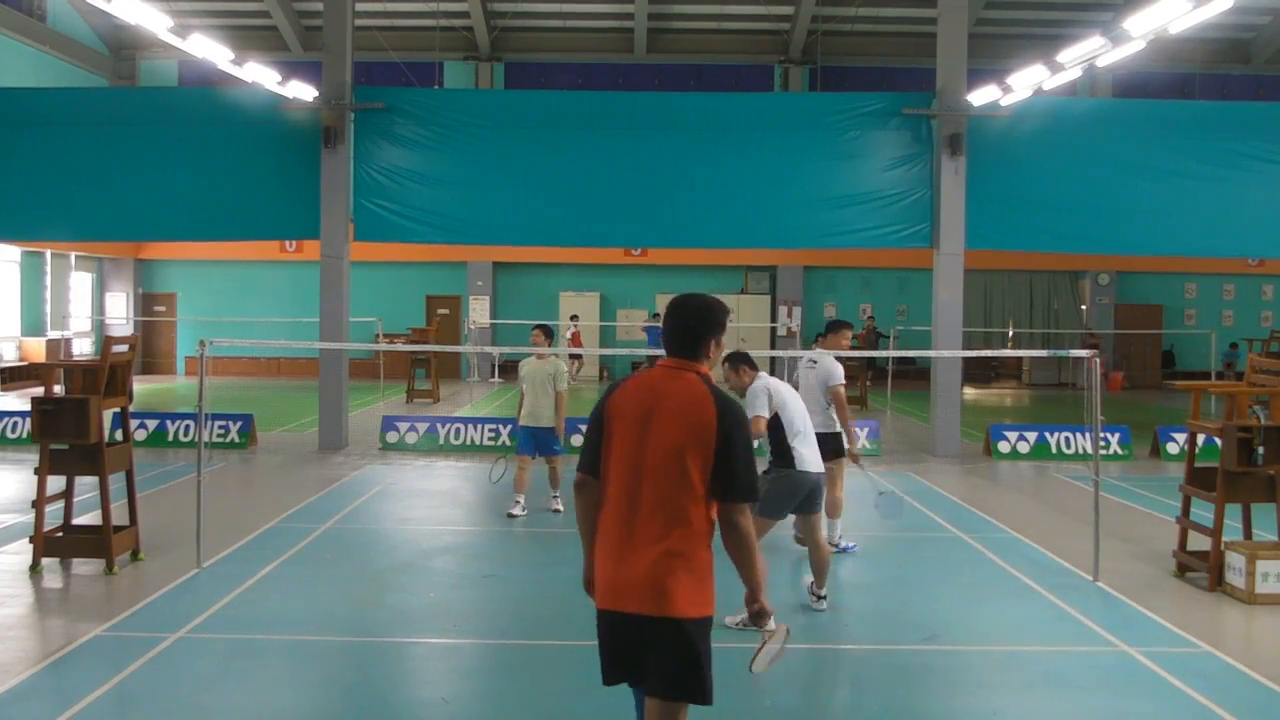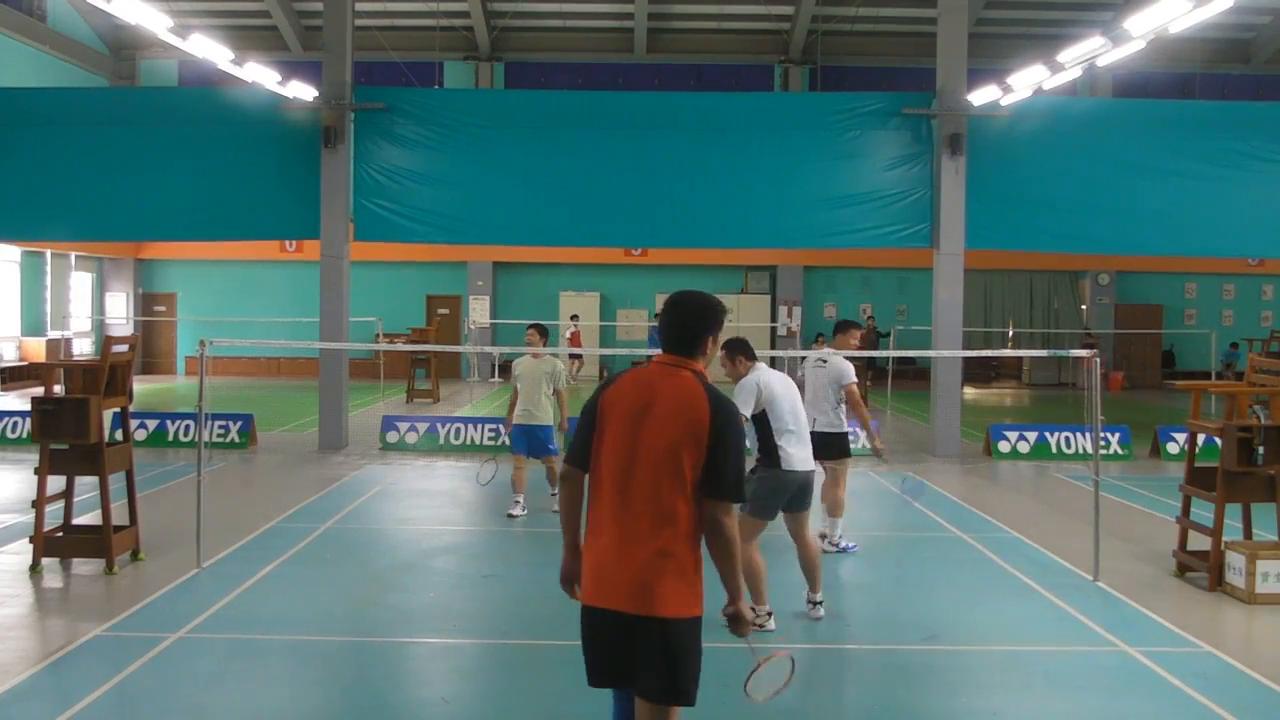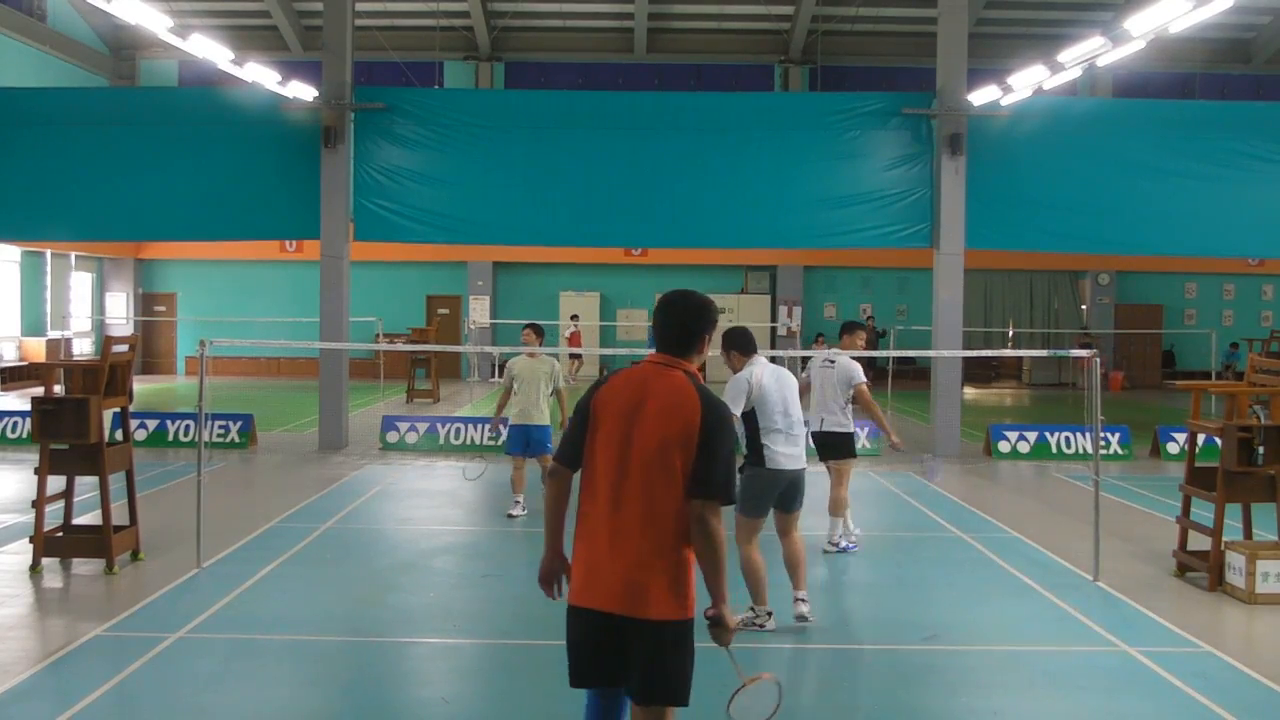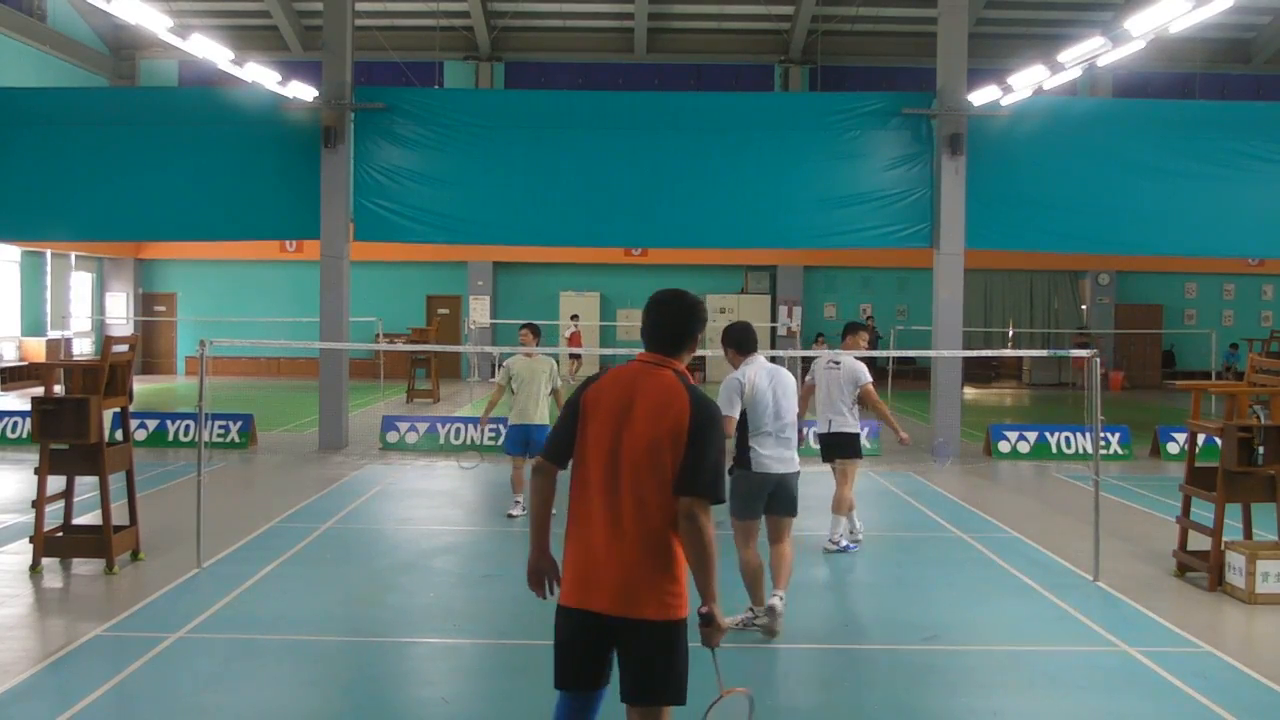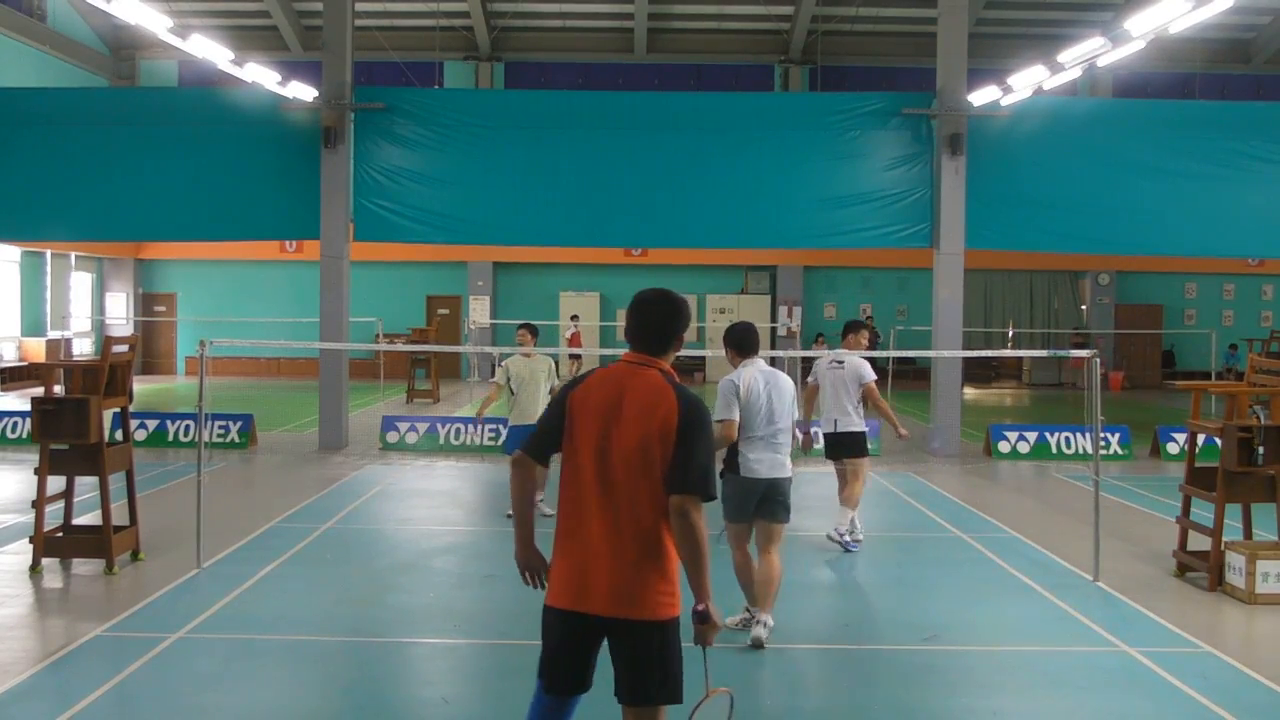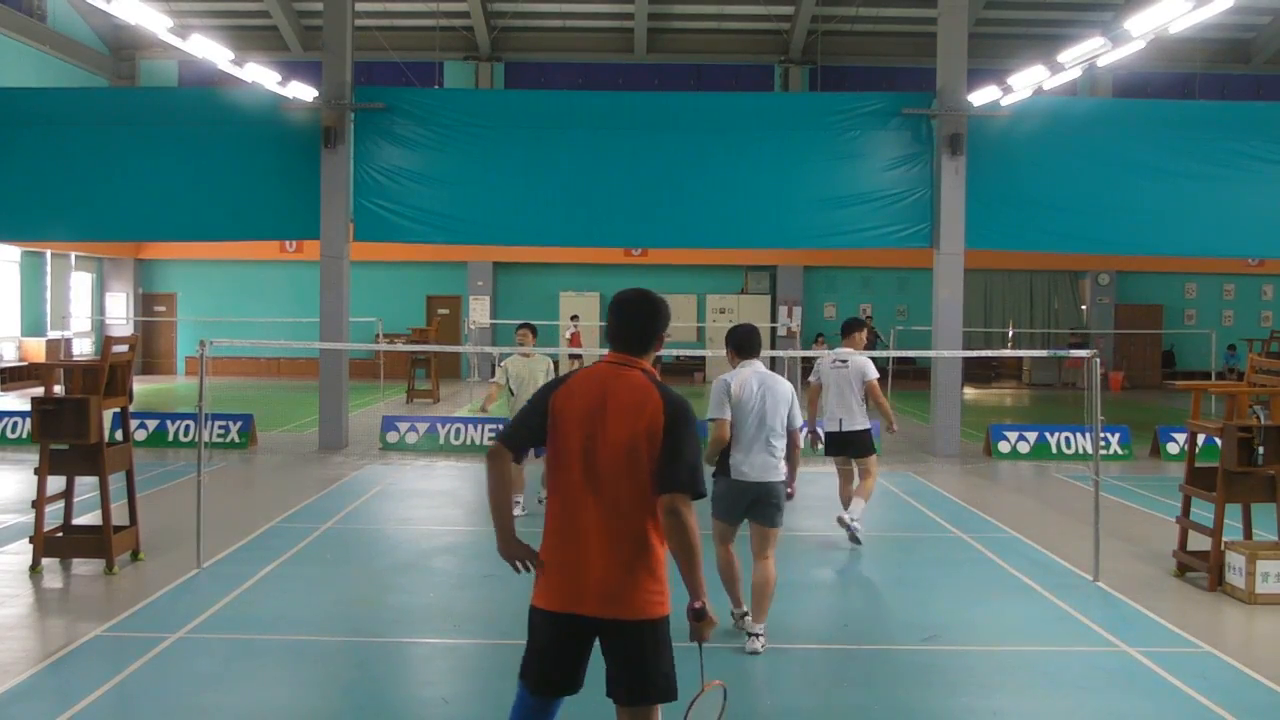
dt=0.1s
person 1, frame 1
left shoulder: (619, 394)
right shoulder: (722, 410)
left elbow: (584, 484)
right elbow: (733, 517)
left wrist: (592, 558)
right wrist: (756, 591)
left hip: (617, 584)
right hip: (678, 589)
person 1, frame 2
left shoulder: (612, 390)
right shoulder: (717, 410)
left elbow: (570, 476)
right elbow: (718, 516)
left wrist: (572, 554)
right wrist: (736, 597)
left hip: (603, 583)
right hip: (667, 589)
person 1, frame 3
left shoulder: (605, 388)
right shoulder: (709, 411)
left elbow: (558, 473)
right elbow: (704, 517)
left wrist: (552, 552)
right wrist: (720, 603)
left hip: (592, 583)
right hip: (658, 591)
person 1, frame 4
left shoulder: (594, 388)
right shoulder: (698, 409)
left elbow: (544, 470)
right elbow: (693, 514)
left wrist: (538, 552)
right wrist: (710, 602)
left hip: (583, 583)
right hip: (652, 592)
person 1, frame 5
left shoulder: (579, 389)
right shoulder: (686, 408)
left elbow: (523, 462)
right elbow: (685, 511)
left wrist: (524, 544)
right wrist: (704, 600)
left hip: (572, 583)
right hip: (644, 592)
person 1, frame 6
left shoulder: (561, 390)
right shoulder: (670, 408)
left elbow: (499, 454)
right elbow: (676, 509)
left wrist: (506, 535)
right wrist: (698, 598)
left hip: (559, 584)
right hip: (633, 592)
person 2, frame 1
left shoulder: (759, 389)
right shoulder: (782, 387)
left elbow: (756, 428)
left hip: (789, 472)
right hip: (815, 470)
right knee: (813, 535)
right ankle: (819, 594)
person 2, frame 2
left shoulder: (750, 382)
right shoulder: (783, 378)
left hip: (777, 469)
right hip: (805, 467)
left knee: (745, 540)
right knee: (802, 535)
left ankle: (762, 613)
right ankle: (815, 600)
person 2, frame 3
left shoulder: (743, 380)
right shoulder: (786, 374)
left hip: (763, 467)
right hip: (796, 465)
left knee: (746, 540)
right knee: (790, 533)
left ankle: (761, 612)
right ankle: (801, 599)
person 2, frame 4
left shoulder: (737, 380)
right shoulder: (787, 375)
left elbow: (726, 431)
left hip: (752, 469)
right hip: (788, 468)
left knee: (746, 543)
right knee: (781, 541)
left ankle: (758, 612)
right ankle: (777, 598)
person 2, frame 5
left shoulder: (732, 382)
right shoulder: (785, 381)
left elbow: (728, 435)
left hip: (742, 474)
right hip: (780, 475)
left knee: (739, 545)
right knee: (769, 551)
left ankle: (753, 614)
right ankle: (762, 619)
person 2, frame 6
left shoulder: (726, 382)
right shoulder: (784, 386)
left elbow: (721, 436)
right elbow: (795, 442)
left wrist: (709, 455)
right wrist: (791, 477)
left hip: (734, 476)
right hip: (773, 478)
left knee: (723, 543)
right knee: (764, 557)
left ankle: (740, 612)
right ankle: (756, 631)
person 3, frame 1
left shoulder: (806, 360)
right shoulder: (833, 366)
right elbow: (841, 406)
right wrist: (851, 441)
right hip: (826, 431)
right knee: (835, 486)
right ankle: (834, 539)
person 3, frame 2
left shoulder: (811, 360)
right shoulder: (842, 365)
right elbow: (856, 404)
right wrist: (873, 437)
left hip: (812, 429)
right hip: (833, 431)
left knee: (830, 480)
right knee: (837, 485)
left ankle: (829, 528)
right ankle: (833, 539)
person 3, frame 3
left shoulder: (816, 361)
right shoulder: (851, 366)
left elbow: (800, 393)
right elbow: (868, 404)
right wrist: (890, 434)
left hip: (818, 429)
right hip: (839, 430)
left knee: (837, 482)
right knee: (840, 485)
left ankle: (847, 529)
right ankle: (834, 540)
person 3, frame 4
left shoulder: (819, 363)
right shoulder: (856, 366)
left elbow: (803, 398)
right elbow: (875, 403)
right wrist: (898, 431)
left hip: (824, 431)
right hip: (846, 430)
left knee: (842, 482)
right knee: (845, 485)
left ankle: (854, 529)
right ankle: (835, 539)
person 3, frame 5
left shoulder: (821, 363)
right shoulder: (859, 364)
left elbow: (808, 398)
right elbow: (877, 401)
left wrist: (805, 430)
right wrist: (897, 427)
left hip: (829, 430)
right hip: (853, 429)
left knee: (844, 481)
right knee: (855, 482)
left ankle: (853, 529)
right ankle: (840, 530)
person 3, frame 6
left shoulder: (823, 362)
right shoulder: (862, 362)
left elbow: (812, 399)
right elbow: (878, 399)
left wrist: (812, 429)
right wrist: (891, 422)
left hip: (832, 428)
right hip: (857, 428)
left knee: (845, 479)
right knee: (868, 477)
left ankle: (852, 524)
right ankle: (851, 517)
person 4, frame 1
left shoulder: (557, 366)
right shoulder: (524, 364)
left elbow: (561, 396)
left wrist: (560, 421)
right wrist: (518, 416)
left hip: (549, 423)
right hip: (526, 423)
left knee: (553, 462)
right knee: (522, 463)
left ankle: (556, 497)
right ankle: (519, 503)
person 4, frame 2
left shoulder: (554, 364)
right shoulder: (518, 363)
left elbow: (561, 393)
left wrist: (564, 419)
right wrist: (509, 416)
left hip: (544, 422)
right hip: (520, 421)
left knee: (549, 462)
right knee: (518, 463)
left ankle: (555, 494)
right ankle: (519, 503)
person 4, frame 3
left shoulder: (551, 364)
right shoulder: (513, 364)
left elbow: (560, 393)
right elbow: (506, 392)
left wrist: (565, 416)
right wrist: (497, 415)
left hip: (541, 422)
right hip: (517, 421)
left knee: (545, 462)
right knee: (518, 463)
right ankle: (518, 502)
person 4, frame 4
left shoulder: (549, 363)
right shoulder: (510, 364)
left elbow: (557, 391)
right elbow: (499, 391)
right wrist: (486, 413)
left hip: (540, 422)
right hip: (516, 421)
right knee: (517, 464)
right ankle: (518, 502)
person 4, frame 5
left shoulder: (547, 363)
right shoulder: (508, 364)
left elbow: (554, 390)
right elbow: (496, 389)
right wrist: (482, 408)
right hip: (517, 422)
left ankle: (539, 499)
person 4, frame 6
left shoulder: (546, 362)
right shoulder: (507, 364)
right elbow: (496, 388)
right wrist: (486, 404)
right knee: (517, 463)
left ankle: (544, 496)
right ankle: (517, 502)
